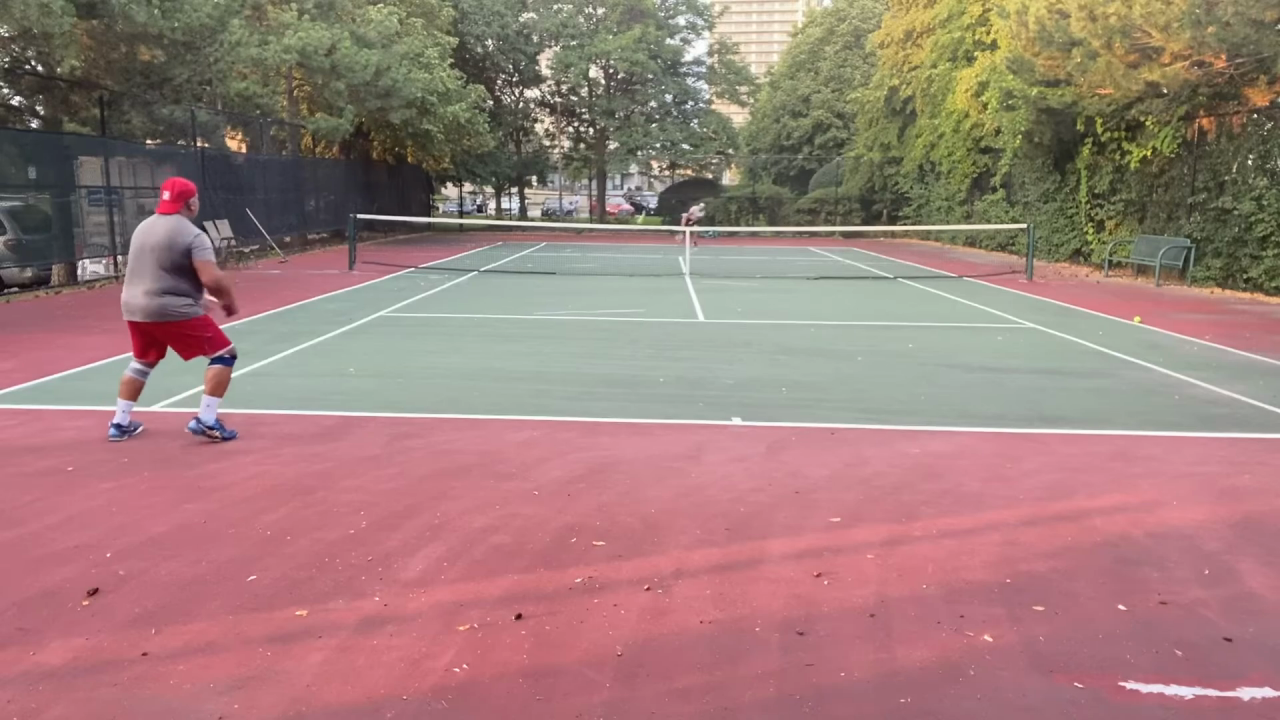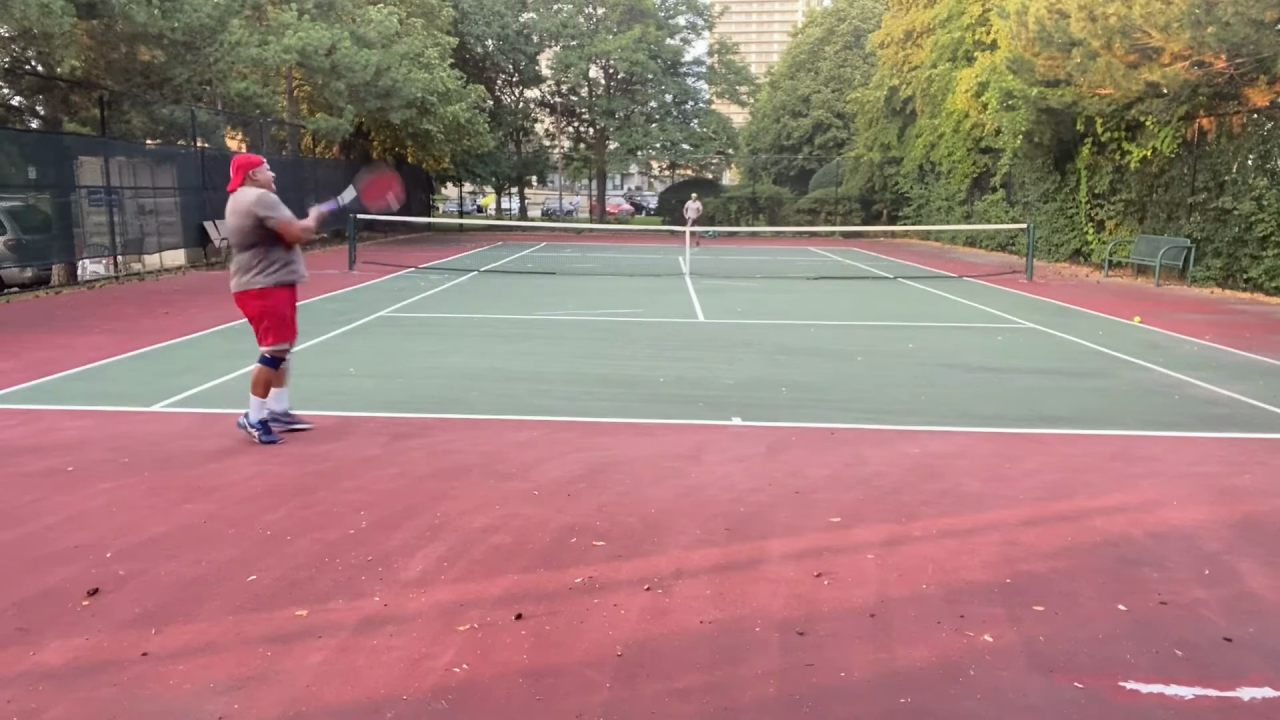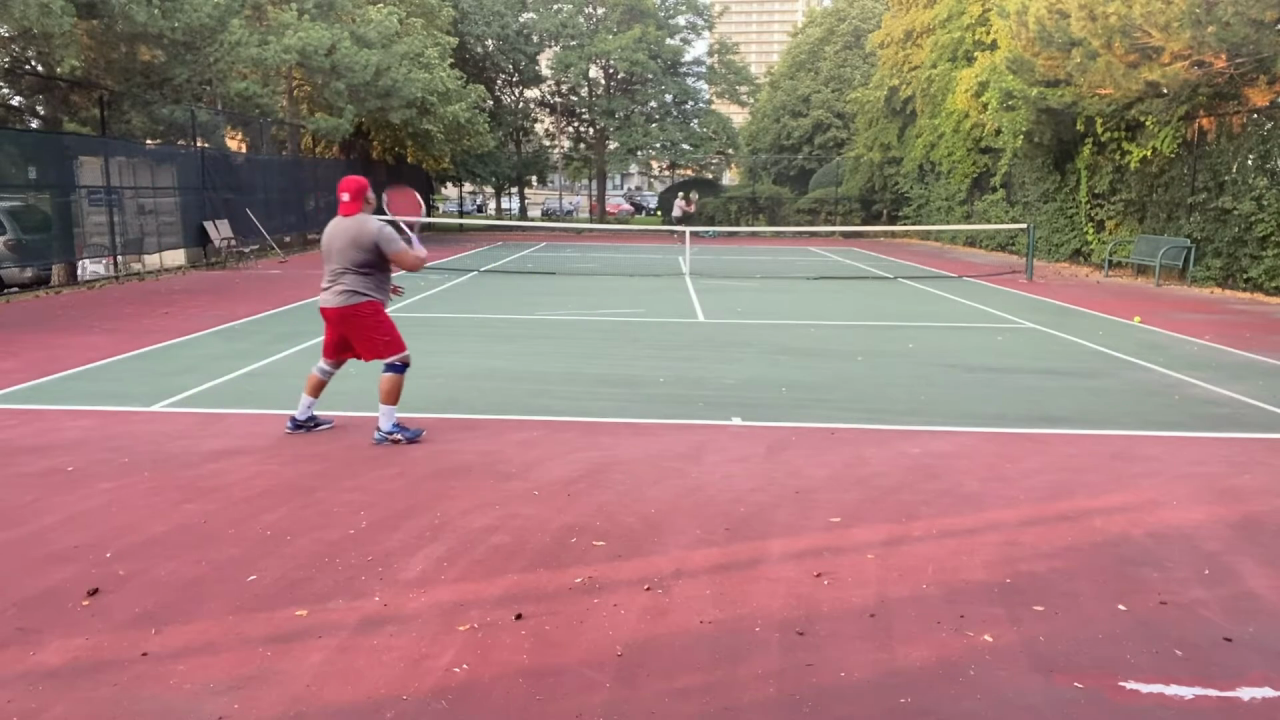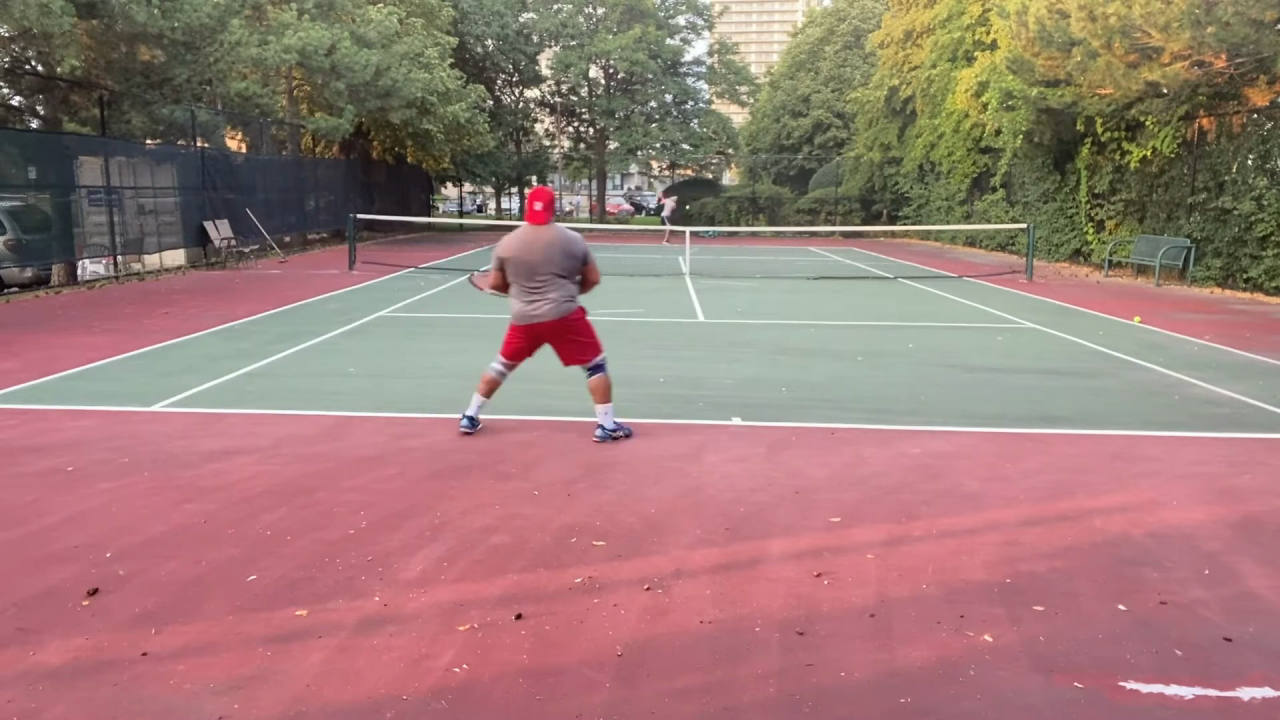
dt=0.7s
person 1, frame 1
left shoulder: (143, 227)
right shoulder: (193, 236)
right elbow: (212, 279)
left wrist: (202, 296)
right wrist: (229, 301)
left hip: (135, 308)
right hip: (174, 311)
left knee: (142, 362)
right knee: (223, 355)
left ankle: (120, 423)
right ankle: (206, 420)
person 1, frame 2
left shoulder: (244, 200)
right shoulder: (259, 198)
right elbow: (297, 234)
right wrist: (312, 220)
left hip: (271, 284)
right hip: (262, 287)
left knee: (282, 346)
right knee: (275, 351)
left ankle: (277, 411)
right ankle: (253, 419)
person 1, frame 3
left shoulder: (333, 227)
right shoulder: (376, 229)
right elbow: (412, 263)
left wrist: (380, 283)
right wrist: (421, 253)
left hip: (332, 303)
right hip: (357, 306)
left knee: (331, 360)
right knee: (398, 360)
left ankle: (300, 417)
right ankle: (387, 427)
person 1, frame 4
left shoulder: (509, 243)
right shoulder: (573, 240)
left elbow: (495, 284)
right elbow: (593, 279)
left hip: (525, 319)
right hip: (566, 316)
left knee: (503, 363)
right knee: (596, 364)
left ankle: (470, 417)
right ankle: (606, 425)
